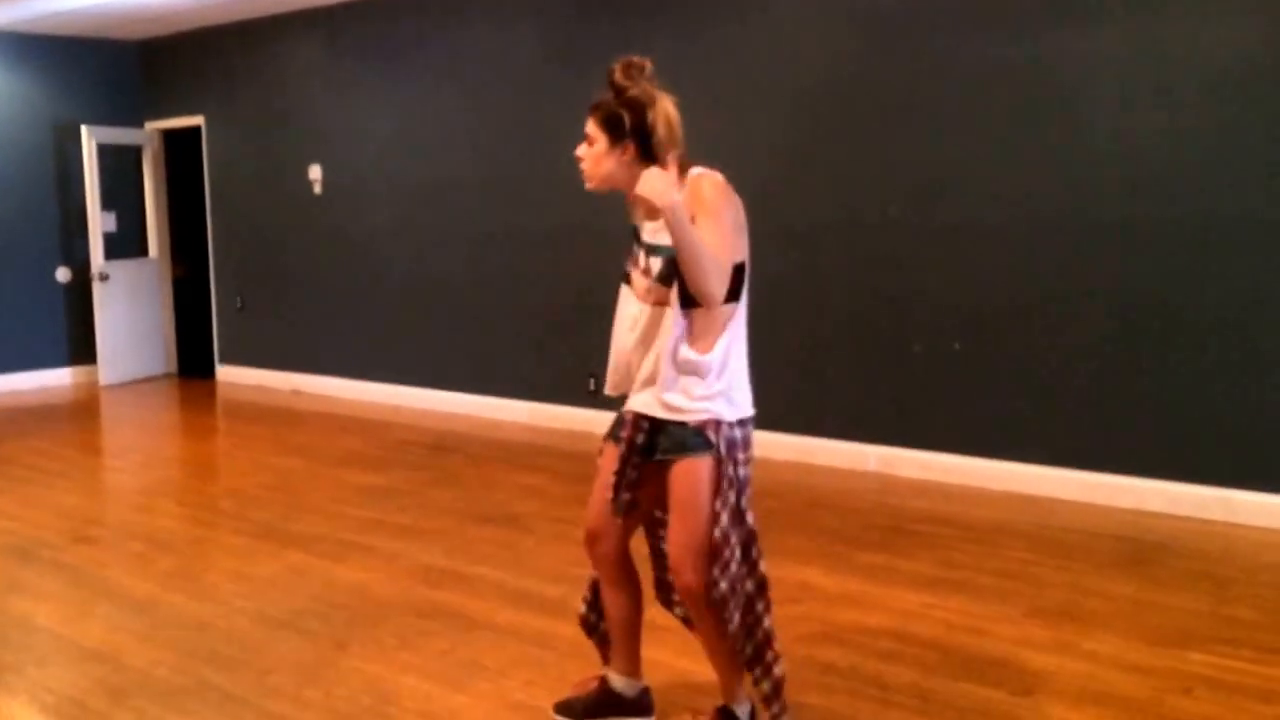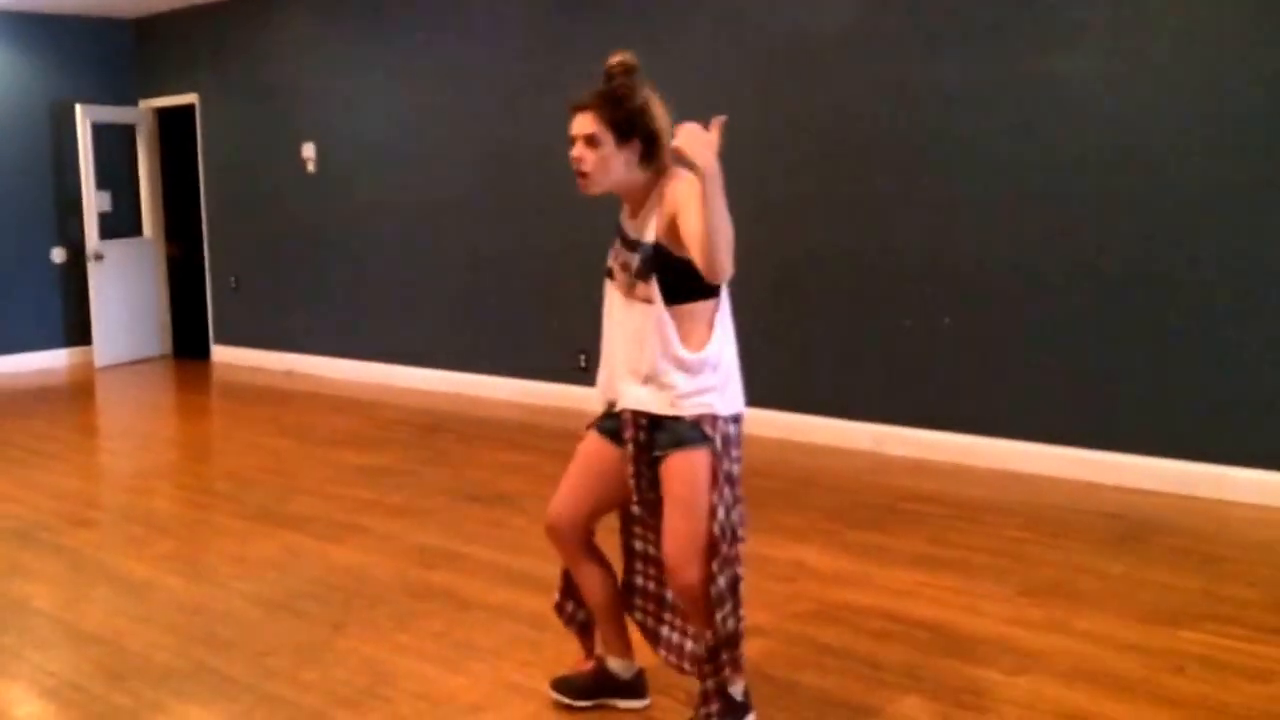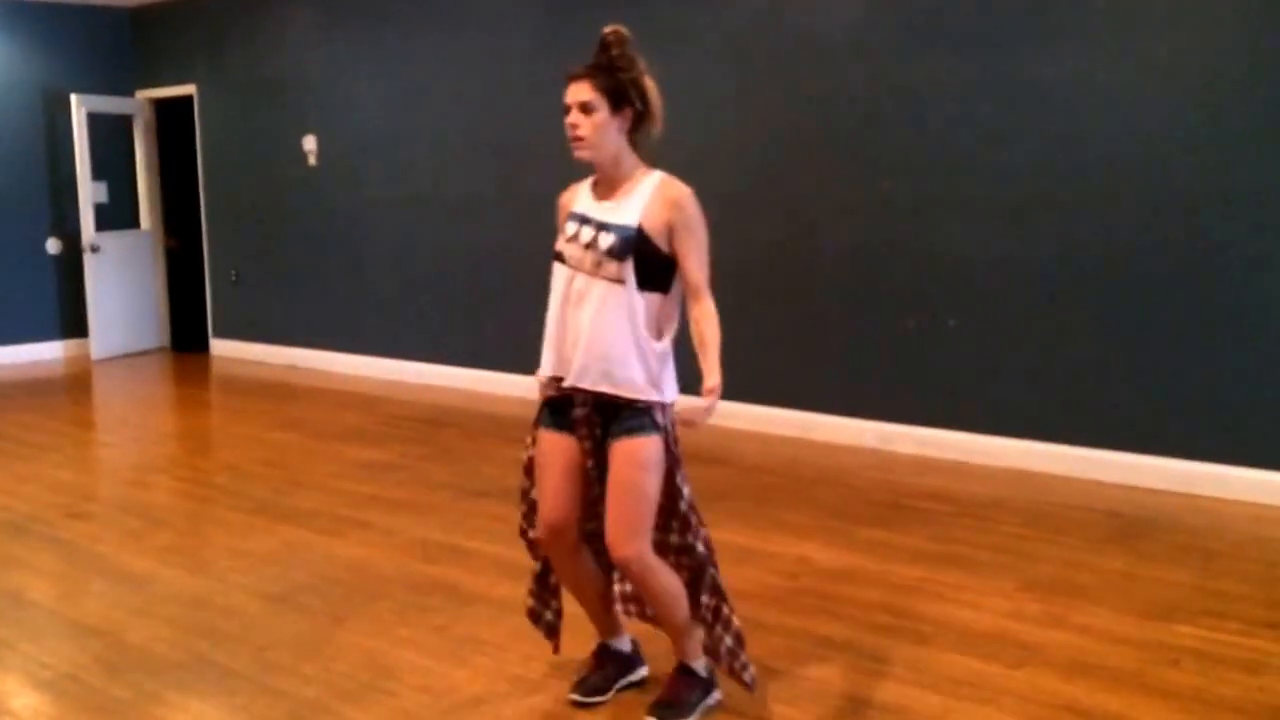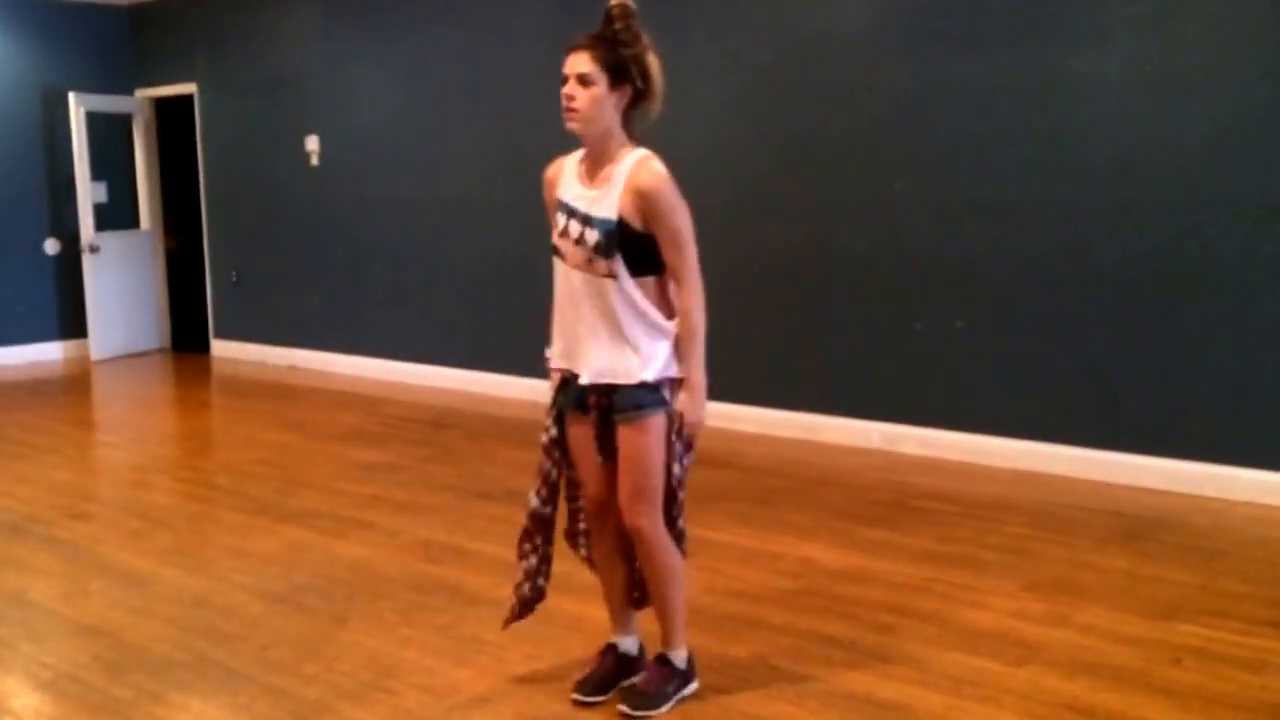
dt=0.5s
person 1, frame 1
left shoulder: (707, 191)
right shoulder: (648, 200)
left elbow: (711, 293)
left wrist: (672, 212)
left hip: (704, 414)
right hip: (644, 406)
left knee: (692, 573)
right knee: (602, 539)
person 1, frame 2
left shoulder: (680, 194)
right shoulder: (631, 203)
left elbow: (715, 266)
left wrist: (708, 174)
left hip: (696, 411)
right hip: (630, 404)
left knee: (687, 569)
right knee: (565, 522)
person 1, frame 3
left shoulder: (670, 198)
right shoulder: (571, 200)
left elbow: (699, 296)
left wrist: (712, 373)
right wrist: (551, 367)
left hip: (636, 397)
right hip: (568, 391)
left knee: (628, 549)
right knee: (551, 530)
right ankle: (618, 647)
person 1, frame 4
left shoulder: (647, 180)
right shoulder: (556, 173)
left elbow: (687, 284)
left wrist: (694, 383)
left hip: (644, 374)
right hip: (581, 372)
left knee: (642, 519)
right knee: (596, 511)
left ankle: (676, 661)
right ankle: (623, 646)
